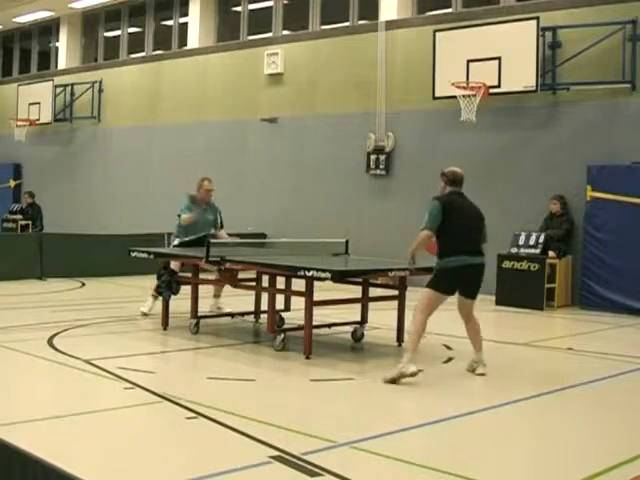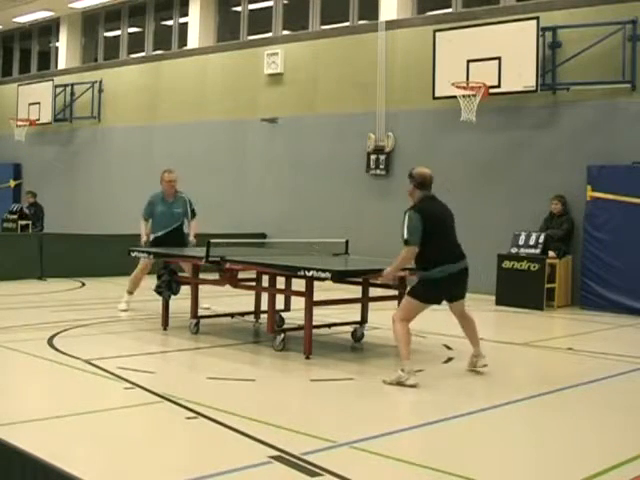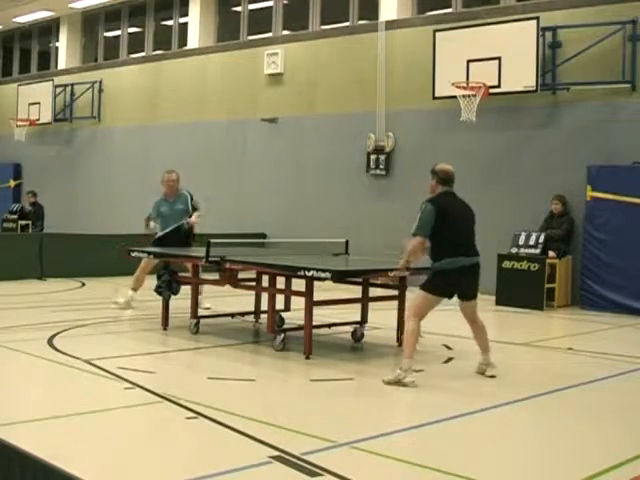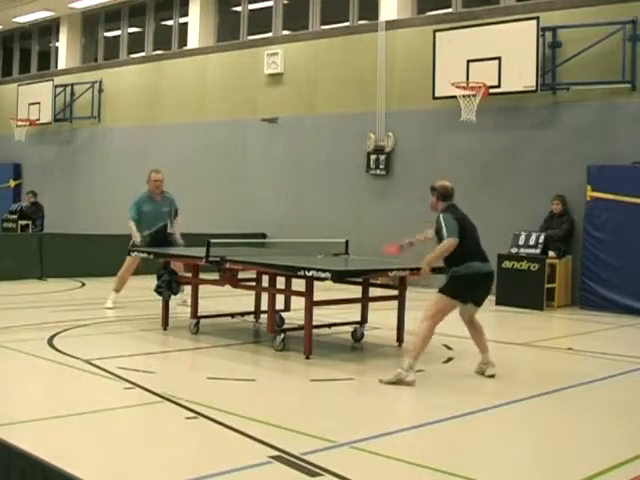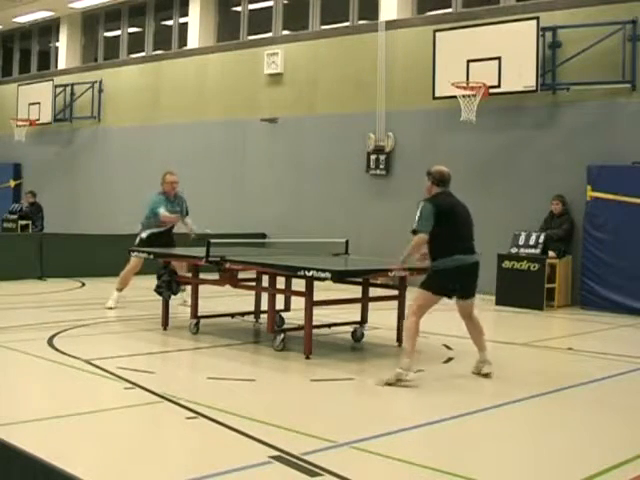
dt=0.5s
person 1, frame 1
left shoulder: (440, 202)
right shoulder: (475, 209)
left elbow: (427, 233)
left wrist: (412, 251)
left hip: (451, 266)
right hip: (476, 265)
left knee: (421, 312)
right knee: (467, 313)
left ankle: (408, 362)
right ankle: (479, 361)
person 1, frame 2
left shoulder: (415, 212)
right shoulder: (443, 208)
left elbow: (411, 250)
left wrist: (391, 269)
left hip: (434, 276)
right hip: (458, 270)
left knee: (400, 319)
right knee: (460, 312)
left ankle: (406, 372)
right ankle: (478, 355)
person 1, frame 3
left shoulder: (432, 204)
right shoulder: (465, 207)
left elbow: (418, 241)
left wrist: (404, 261)
right wrist: (429, 247)
left hip: (446, 270)
right hip: (471, 267)
left knee: (413, 315)
right knee: (472, 316)
left ankle: (405, 370)
right ankle: (487, 363)
person 1, frame 4
left shoulder: (445, 215)
right shoulder: (458, 215)
left elbow: (451, 242)
right elbow: (436, 233)
left wrist: (429, 260)
right wrist: (414, 240)
left hip: (466, 275)
right hip: (484, 274)
left knee: (429, 318)
right knee: (468, 317)
left ankle: (406, 369)
right ankle: (487, 363)
person 1, frame 5
left shoulder: (430, 204)
right shoulder: (460, 206)
left elbow: (421, 237)
left wrist: (404, 257)
right wrist: (431, 252)
left hip: (447, 268)
right hip: (470, 265)
left knee: (414, 313)
right knee: (468, 314)
left ankle: (405, 368)
right ankle: (484, 361)
person 2, frame 1
left shoulder: (214, 209)
right shoulder: (190, 204)
left elbow: (219, 231)
right elbow: (183, 220)
left wrist: (228, 239)
right wrist: (195, 213)
left knee: (223, 270)
right knee: (172, 272)
left ankle: (216, 304)
right ankle: (151, 301)
person 2, frame 2
left shoulder: (183, 199)
right shoulder: (153, 200)
left elbow: (192, 219)
right elbow: (145, 220)
left wrist: (191, 236)
right wrist: (144, 236)
left hip: (177, 241)
right hip: (157, 240)
left knee: (192, 269)
right knee: (142, 269)
right ankle: (126, 299)
person 2, frame 3
left shoulder: (186, 196)
right shoulder: (159, 203)
left elbow: (197, 213)
right elbow: (154, 223)
left wrist: (193, 220)
right wrist: (151, 226)
left hip: (182, 241)
right hip: (163, 240)
right knee: (144, 267)
right ankle: (129, 298)
person 2, frame 4
left shoulder: (169, 199)
right shoulder: (140, 200)
left elbow: (174, 219)
right elbow: (132, 222)
left wrist: (177, 236)
right wrist: (136, 236)
left hip: (162, 240)
right hip: (142, 239)
left knee: (178, 267)
right knee: (128, 267)
left ankle: (182, 296)
right ankle: (112, 298)
person 2, frame 5
left shoulder: (180, 199)
right shoulder: (158, 199)
left elbow: (184, 218)
right elbow: (164, 216)
left wrist: (190, 227)
right wrist: (176, 218)
left hip: (166, 238)
right hip: (148, 236)
left knee: (181, 265)
right knee: (133, 266)
left ankle: (184, 297)
right ankle: (115, 296)
